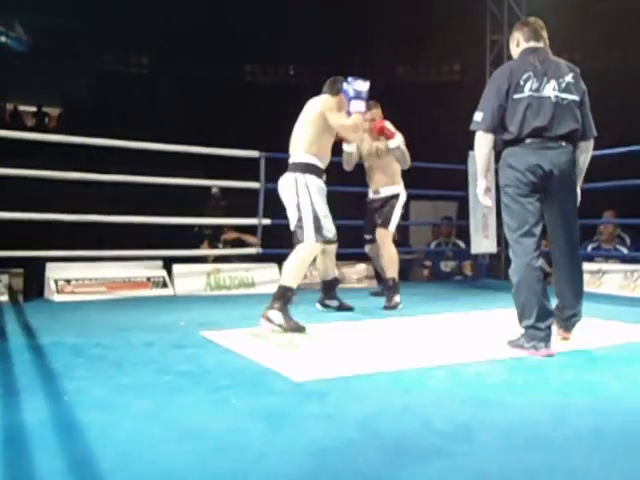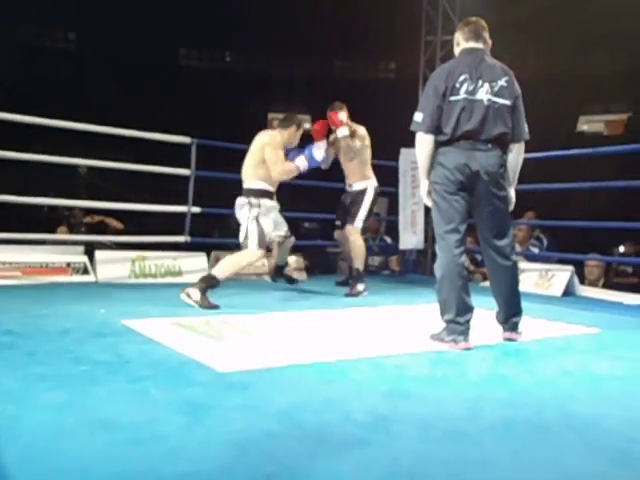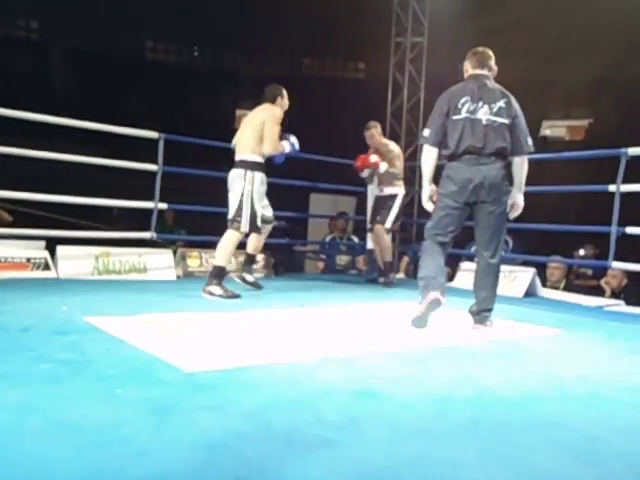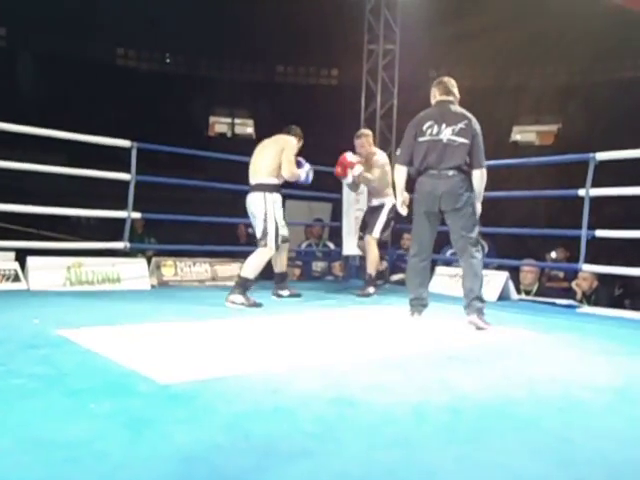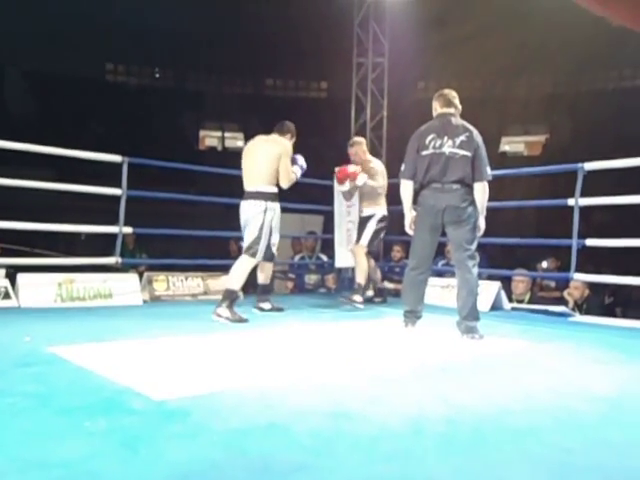
dt=1s
person 1, frame 1
left shoulder: (507, 73)
right shoulder: (571, 73)
left elbow: (485, 130)
right elbow: (587, 138)
left wrist: (482, 176)
right wrist: (576, 180)
left hip: (521, 159)
right hip: (561, 159)
left knee: (525, 246)
right knee: (567, 243)
left ankle: (536, 334)
right ankle: (568, 318)
person 1, frame 2
left shoulder: (446, 73)
right shoulder: (506, 77)
left elbow: (425, 132)
right elbow: (517, 140)
left wrist: (424, 177)
right wrist: (510, 183)
left hip: (452, 160)
right hip: (491, 162)
left knee: (450, 245)
right knee: (499, 244)
left ankle: (456, 329)
right ankle: (510, 323)
person 1, frame 3
left shoulder: (451, 95)
right shoulder: (507, 100)
left elbow: (431, 144)
right elbow: (521, 153)
left wrist: (427, 183)
right wrist: (518, 191)
left hip: (458, 172)
right hip: (494, 175)
left knee: (436, 236)
right knee: (489, 248)
left ankle: (431, 290)
right ankle: (482, 314)
person 1, frame 4
left shoulder: (420, 120)
right shoulder: (469, 121)
left elbow: (402, 163)
right elbow: (478, 167)
left wrist: (400, 192)
right wrist: (478, 198)
left hip: (426, 186)
right hip: (458, 186)
left knee: (420, 249)
right knee: (469, 248)
left ankle: (416, 307)
right ankle: (474, 308)
person 1, frame 5
left shoulder: (422, 133)
right shoulder: (471, 134)
left elbow: (407, 178)
right elbow: (480, 181)
left wrist: (408, 210)
right wrist: (481, 214)
left hip: (429, 200)
right hip: (460, 201)
left knee: (418, 261)
right knee: (466, 263)
left ankle: (410, 318)
right ankle: (468, 325)
person 2, frame 1
left shoulder: (316, 104)
right shoulder: (328, 102)
right elbow: (354, 134)
right wrist: (358, 101)
left hip: (306, 178)
right hip: (303, 177)
left knee: (329, 239)
right knee: (310, 243)
left ankle: (329, 296)
right ankle: (277, 307)
person 2, frame 2
left shoulder: (268, 137)
right shoulder: (273, 138)
right elbow: (279, 173)
left wrist: (294, 160)
right wrist: (305, 161)
left hip: (265, 202)
right hip: (255, 203)
left knee: (285, 237)
right knee: (254, 251)
left ankle: (278, 271)
right ankle: (197, 289)
person 2, frame 3
left shoulder: (256, 113)
right shoulder: (273, 112)
left elbow: (236, 142)
right elbow: (268, 148)
right wrist: (285, 146)
left hip: (245, 173)
right hip: (249, 174)
left knee: (265, 221)
right knee: (238, 228)
left ankle: (246, 269)
right ankle: (213, 283)
person 2, frame 4
left shoulder: (266, 143)
right shoulder: (289, 141)
right elbow: (288, 173)
left wrist: (289, 169)
right wrist: (302, 174)
left hip: (255, 196)
right hip: (267, 196)
left knee: (282, 242)
right knee: (268, 247)
left ankle: (281, 287)
right ankle: (237, 293)
person 2, frame 5
left shoulder: (253, 143)
right shoulder: (283, 145)
right elbow: (285, 182)
right wrist: (297, 169)
left hip: (250, 201)
right hip: (265, 203)
left knee: (268, 252)
right knee: (251, 255)
left ankle: (263, 300)
right ankle: (224, 306)
person 3, frame 1
left shoulder: (393, 135)
right shoulder: (361, 140)
left elbow: (405, 164)
right elbow: (348, 166)
left wrist: (392, 137)
right wrist: (348, 143)
left hip: (394, 195)
right hip: (374, 198)
left knee: (384, 237)
right knee: (370, 248)
left ankle: (393, 293)
right ankle: (387, 282)
person 3, frame 2
left shoulder: (359, 132)
right shoulder: (335, 138)
left elbow: (351, 153)
right elbow: (325, 164)
left wrist: (343, 128)
left hip: (365, 189)
right hip: (350, 190)
left knee: (352, 232)
right knee: (340, 235)
left ankle: (359, 282)
right ankle: (354, 273)
person 3, frame 3
left shoulder: (392, 149)
right shoulder: (371, 152)
left elbow: (399, 174)
right elbow: (369, 180)
left wrist: (380, 165)
right wrist: (363, 170)
left hip: (394, 194)
right hip: (380, 195)
left knee: (380, 230)
right knee: (375, 234)
left ankle: (389, 270)
right ankle: (384, 273)
person 3, frame 4
left shoulder: (380, 158)
right shoulder: (362, 160)
left elbow: (374, 183)
right elbow: (355, 188)
left wrist: (355, 168)
right wrist: (345, 176)
left hip: (385, 205)
right hip: (373, 205)
left knee: (371, 240)
right knee: (363, 242)
left ankle: (370, 284)
right ankle: (378, 274)
person 3, frame 5
left shoulder: (376, 166)
right shoulder: (357, 168)
left elbow: (379, 190)
right elbow: (348, 196)
left wrist: (359, 177)
right wrist: (342, 182)
left hip: (377, 215)
right hip: (365, 215)
left knee: (359, 250)
right knee: (367, 255)
left ankle: (358, 294)
right ankle: (379, 293)
